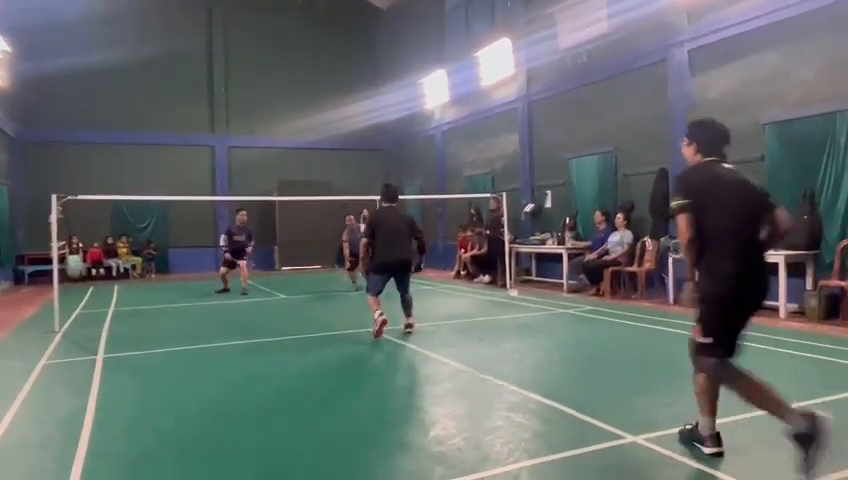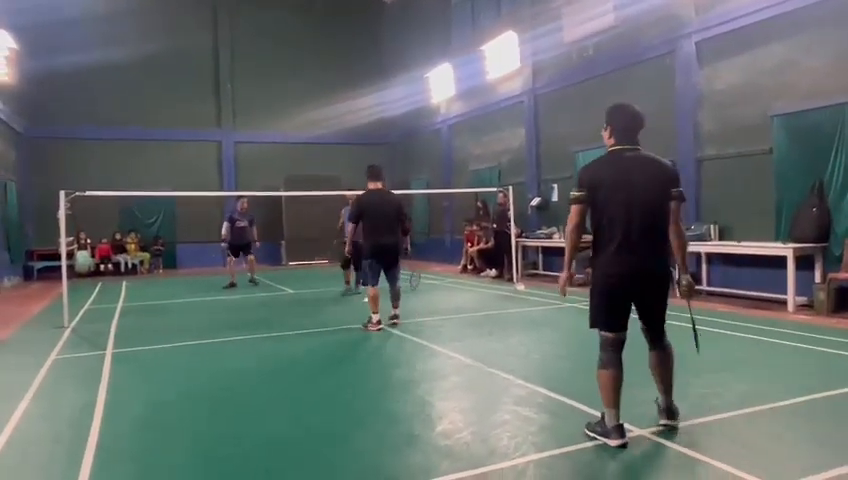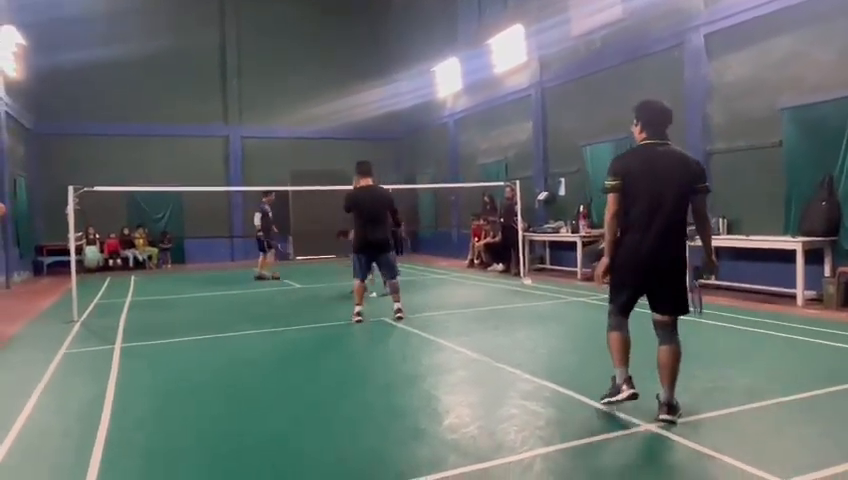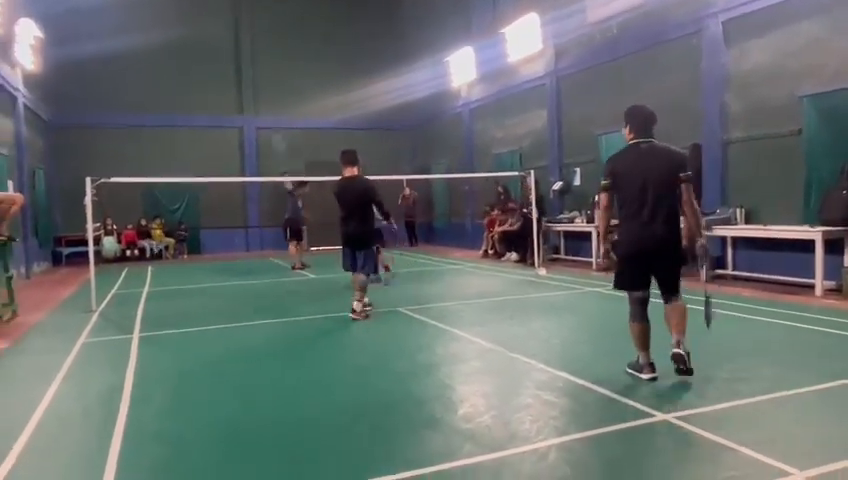
dt=0.7s
person 1, frame 1
left shoulder: (687, 180)
right shoulder: (743, 181)
left elbow: (687, 235)
right elbow: (782, 224)
left wrist: (693, 274)
left hip: (722, 282)
right hip: (750, 278)
left knee: (713, 363)
right knee: (702, 350)
left ankle: (800, 424)
right ankle: (706, 432)
person 1, frame 2
left shoulder: (591, 172)
right shoulder: (664, 170)
left elbow: (574, 225)
right elbow: (674, 225)
left wrist: (567, 267)
right wrist: (683, 270)
left hip: (610, 271)
right hip: (654, 270)
left knee: (610, 345)
right knee: (657, 336)
left ankle: (611, 425)
right ankle: (666, 406)
person 1, frame 3
left shoulder: (623, 163)
right shoulder: (691, 165)
left elbow: (613, 214)
right elbow: (701, 215)
left wrist: (607, 255)
right wrist: (708, 253)
left hip: (630, 257)
right hip: (671, 259)
left knee: (617, 315)
right knee: (667, 328)
left ankle: (622, 381)
right ankle: (667, 402)
person 1, frame 4
left shoulder: (615, 163)
right shoulder: (675, 157)
left elbow: (605, 206)
right elbow: (687, 201)
left wrist: (604, 240)
right wrist: (697, 235)
left hip: (631, 242)
right hip: (666, 240)
left knee: (638, 302)
right knee: (672, 294)
left ankle: (645, 363)
right ankle: (679, 347)
person 2, frame 1
left shoulder: (375, 217)
right shoulder: (407, 218)
left elbow: (365, 242)
right elbow: (421, 241)
left wrist: (364, 262)
right wrist: (420, 260)
left hip: (381, 262)
right hip: (404, 262)
left knee: (372, 293)
right knee: (405, 293)
left ankle: (379, 316)
right ankle: (409, 322)
person 2, frame 2
left shoulder: (362, 199)
right shoulder: (394, 198)
left elbow: (352, 225)
right elbow: (404, 224)
left wrist: (348, 244)
right wrist: (407, 243)
left hip: (372, 247)
right hip: (393, 247)
left knee: (371, 284)
right knee: (394, 282)
left ankle: (375, 319)
right ankle: (395, 314)
person 2, frame 3
left shoulder: (353, 195)
right shoulder: (384, 193)
left elbow: (347, 209)
right elbow: (395, 216)
right wrist: (400, 230)
left hip: (362, 243)
right hip: (382, 242)
left knee: (359, 278)
right knee: (391, 276)
left ankle: (357, 311)
right ankle: (398, 308)
person 2, frame 4
left shoulder: (338, 186)
right shoulder: (366, 183)
right elbow: (380, 207)
right wrist: (390, 221)
left hip: (347, 234)
right hip: (364, 233)
left knee: (354, 269)
right knee: (364, 271)
left ankle: (363, 300)
right ankle: (357, 308)
